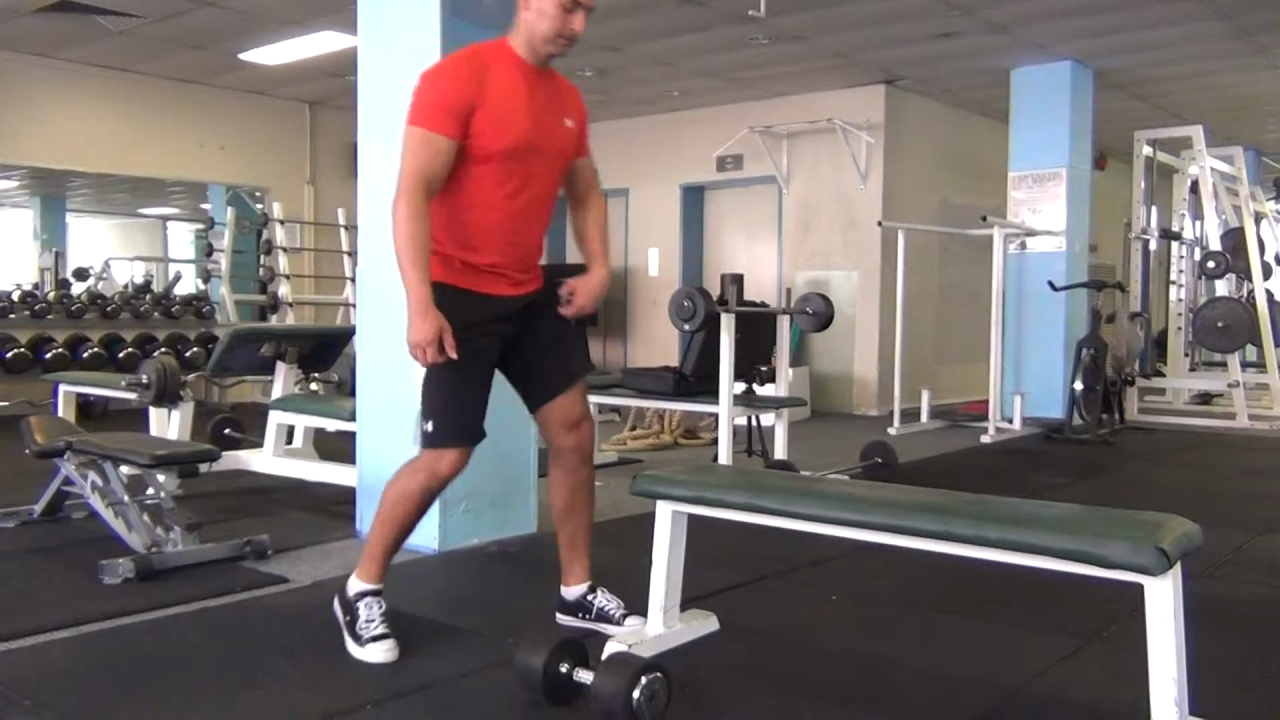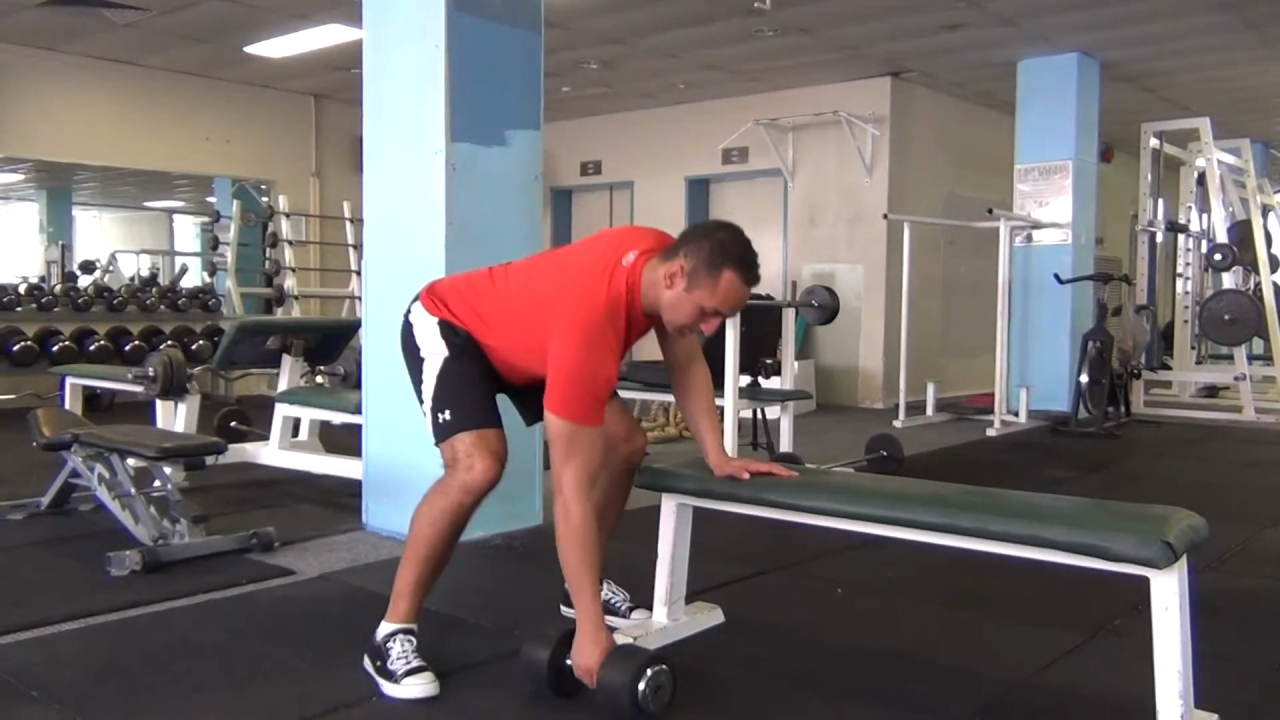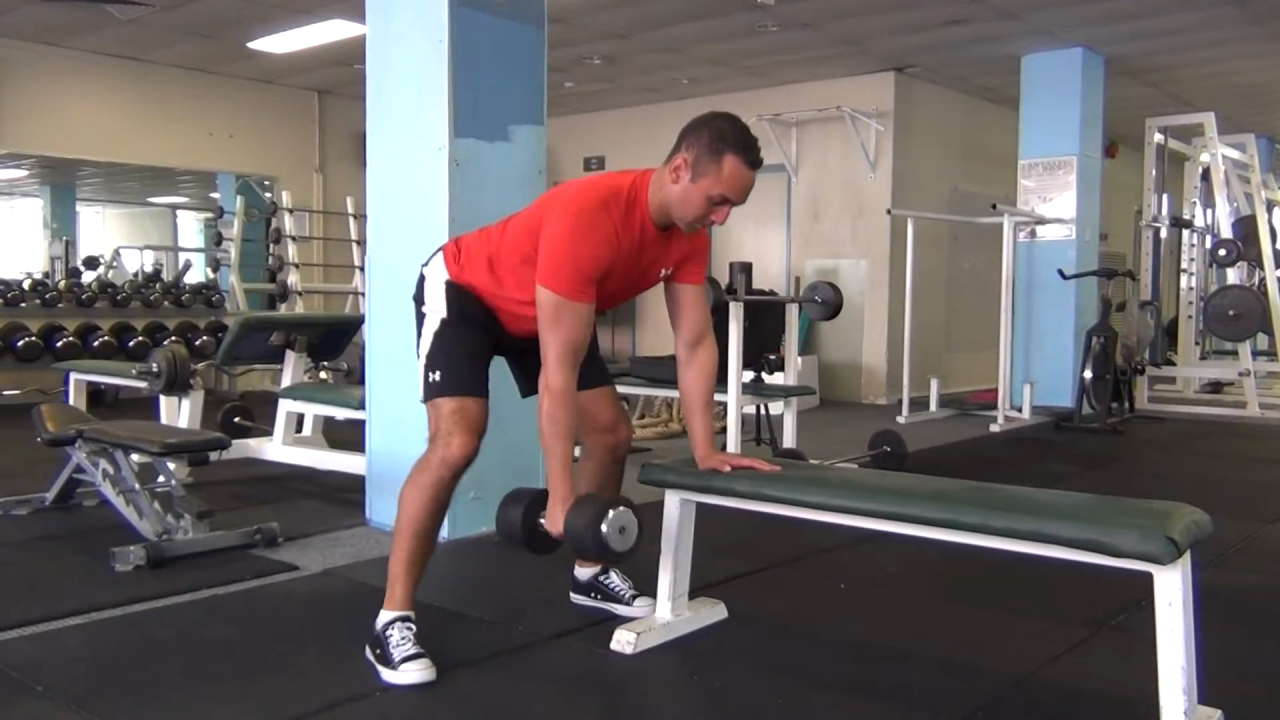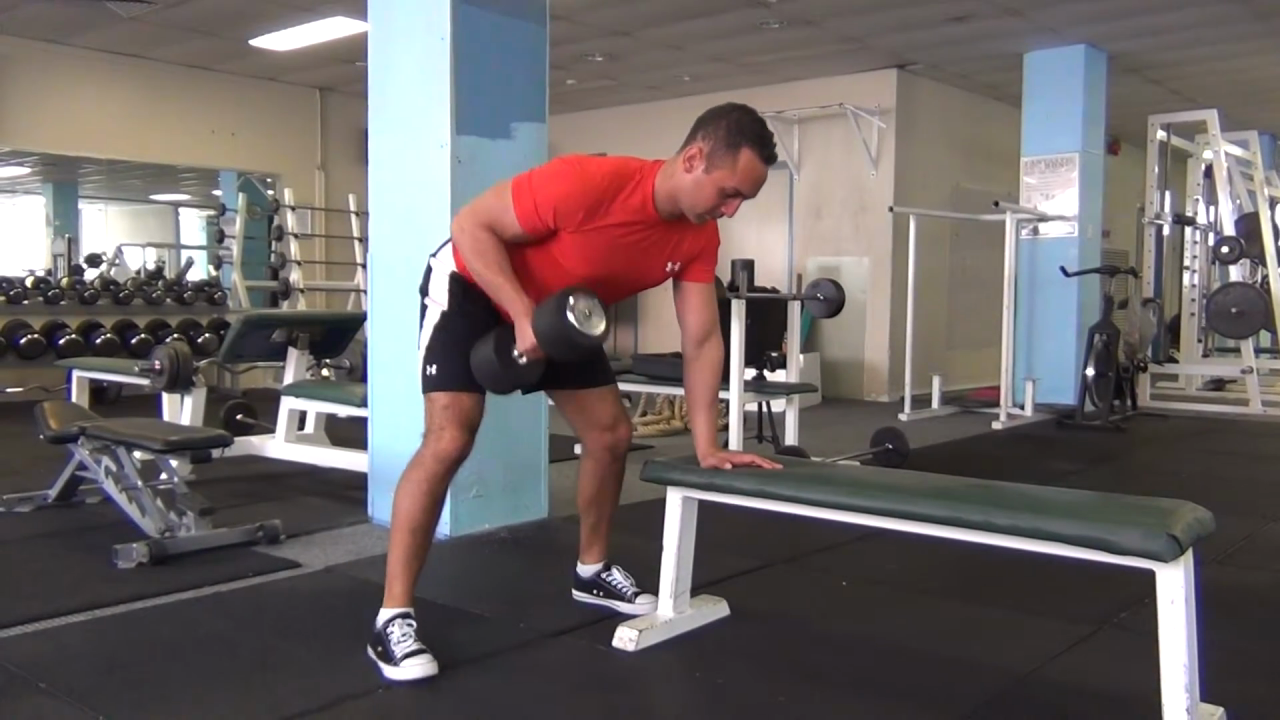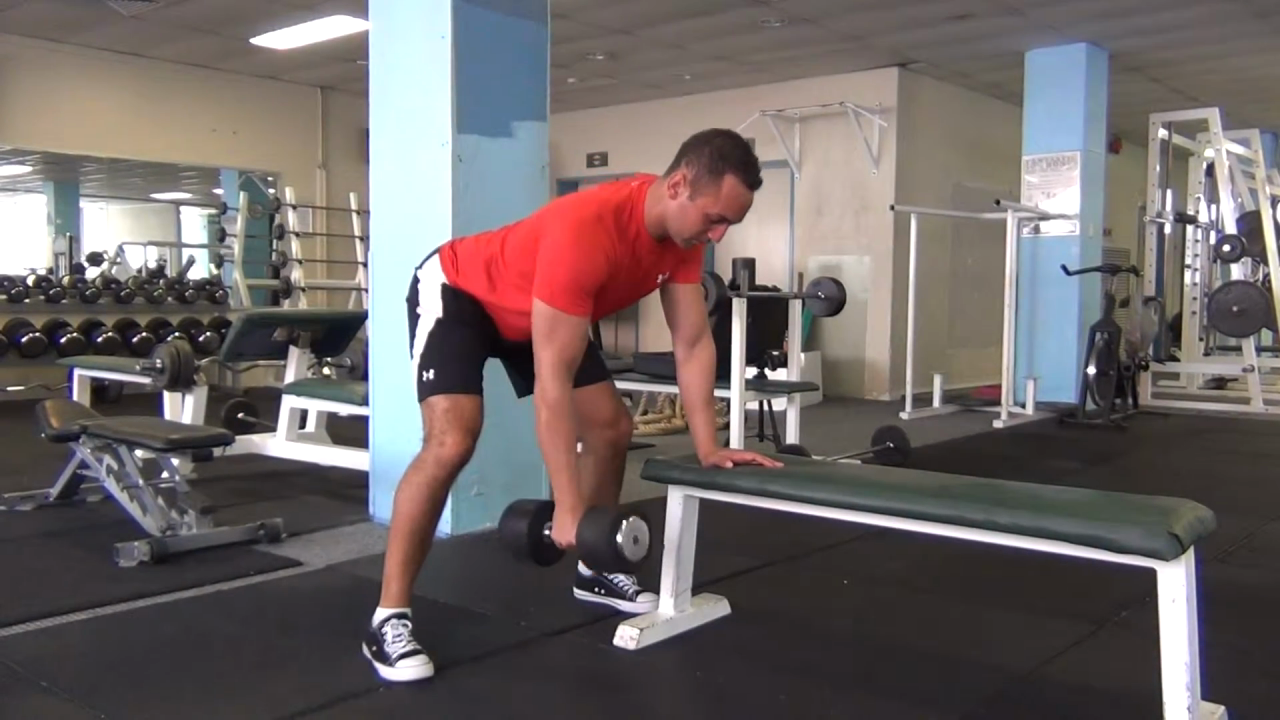
dt=1s
person 1, frame 1
left shoulder: (569, 101)
right shoulder: (458, 78)
left elbow: (586, 194)
right elbow: (413, 196)
left wrist: (598, 265)
right wrist: (420, 304)
left hip: (530, 294)
right hip: (457, 293)
left knee: (574, 433)
right knee: (446, 458)
left ankle: (577, 592)
right ankle: (362, 590)
person 1, frame 2
left shoulder: (664, 257)
right shoulder: (589, 325)
left elbow: (687, 364)
right elbow: (573, 491)
left wrist: (717, 457)
right wrist: (590, 630)
left hip: (519, 334)
right hip: (447, 327)
left knee: (625, 444)
right knee: (477, 467)
left ankle: (585, 588)
right ankle: (393, 633)
person 1, frame 3
left shoulder: (689, 232)
right shoulder: (586, 217)
left elbow: (695, 343)
right elbow: (558, 368)
left wrist: (705, 450)
right wrist: (559, 497)
left hip: (547, 310)
right hip: (462, 290)
left knee: (612, 434)
right knee: (456, 443)
left ankle: (590, 575)
right ankle: (393, 619)
person 1, frame 4
left shoulder: (701, 235)
right shoulder: (588, 182)
left elbow: (703, 339)
right elbow: (470, 222)
left wrist: (707, 447)
right wrist: (522, 314)
right hip: (471, 287)
left knee: (611, 433)
right knee: (448, 441)
left ankle: (592, 571)
right ankle: (394, 617)
person 1, frame 5
left shoulder: (683, 227)
right shoulder: (585, 229)
left elbow: (692, 342)
right elbow: (553, 380)
left wrist: (707, 446)
right wrist: (567, 508)
left hip: (538, 311)
right hip: (456, 292)
left knee: (612, 428)
right knee: (452, 442)
left ankle: (594, 572)
right ankle: (389, 617)
